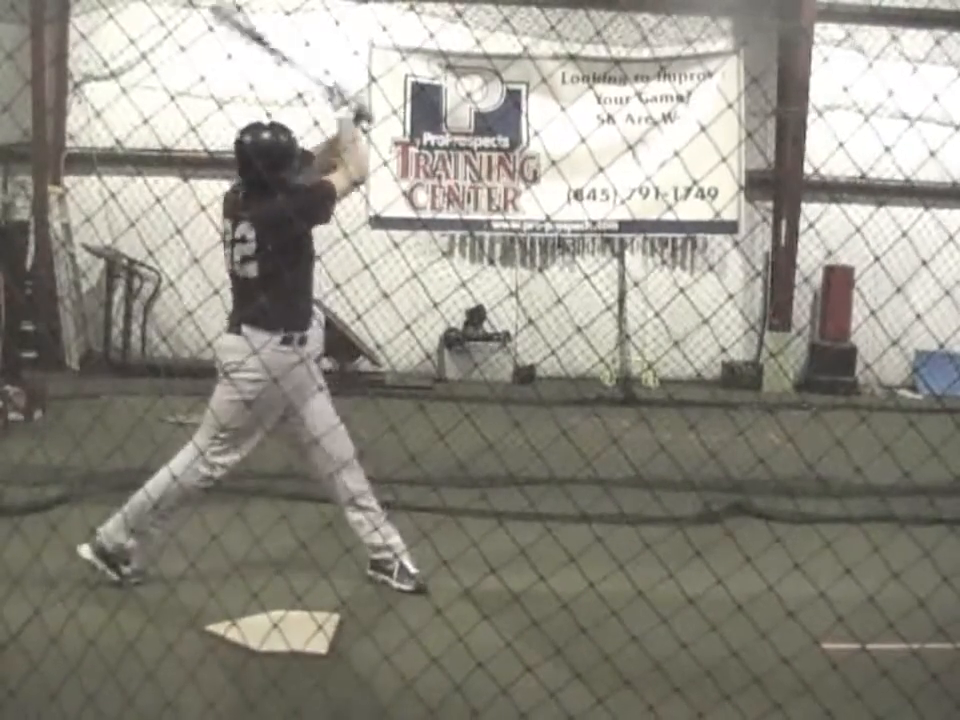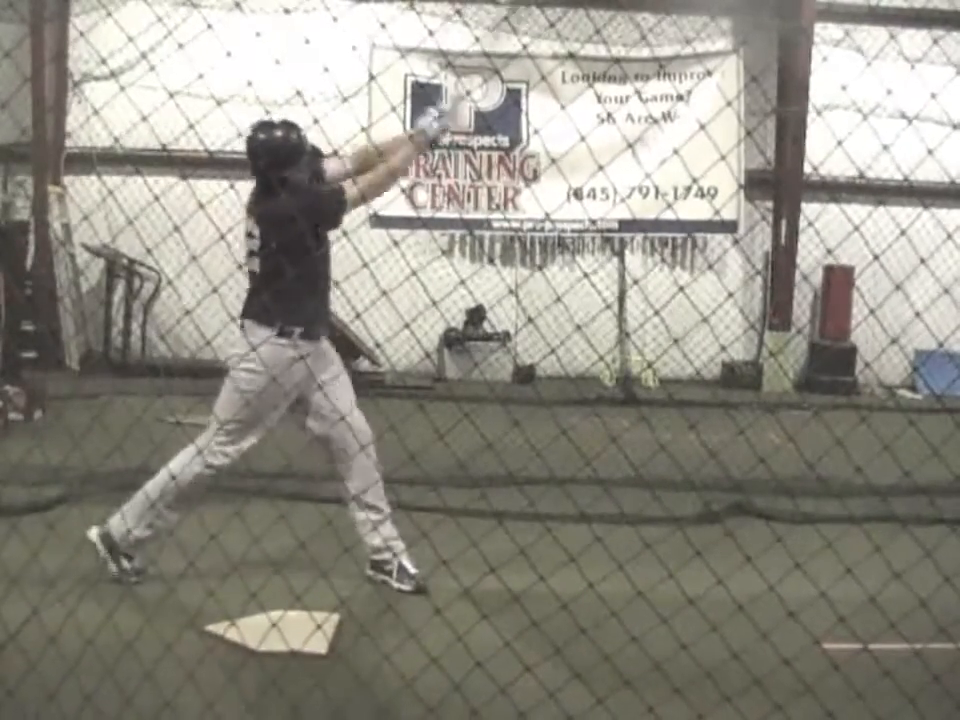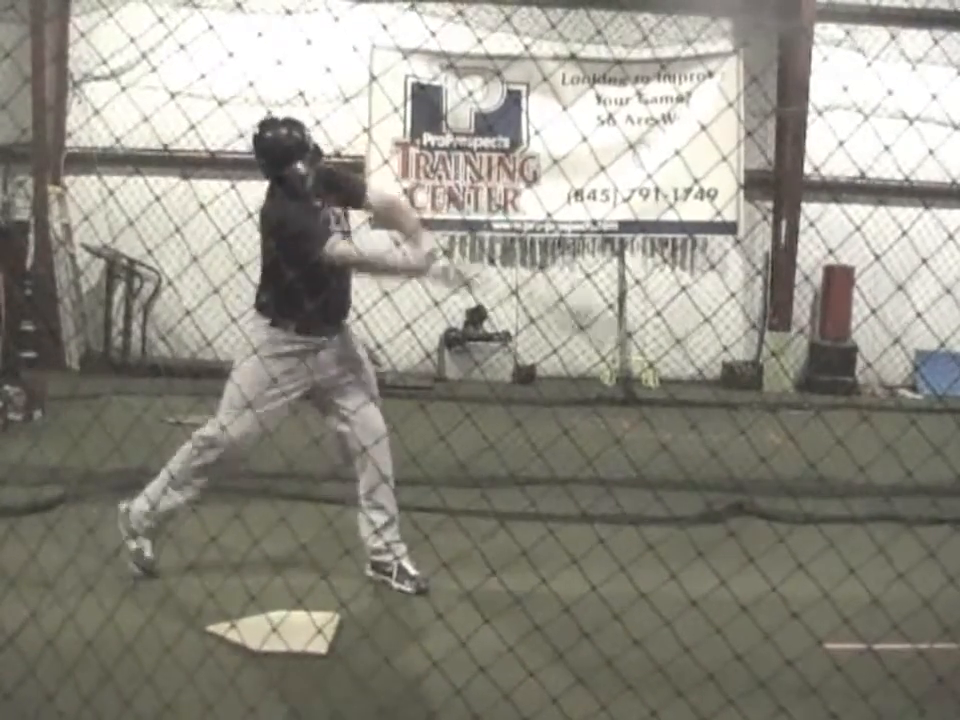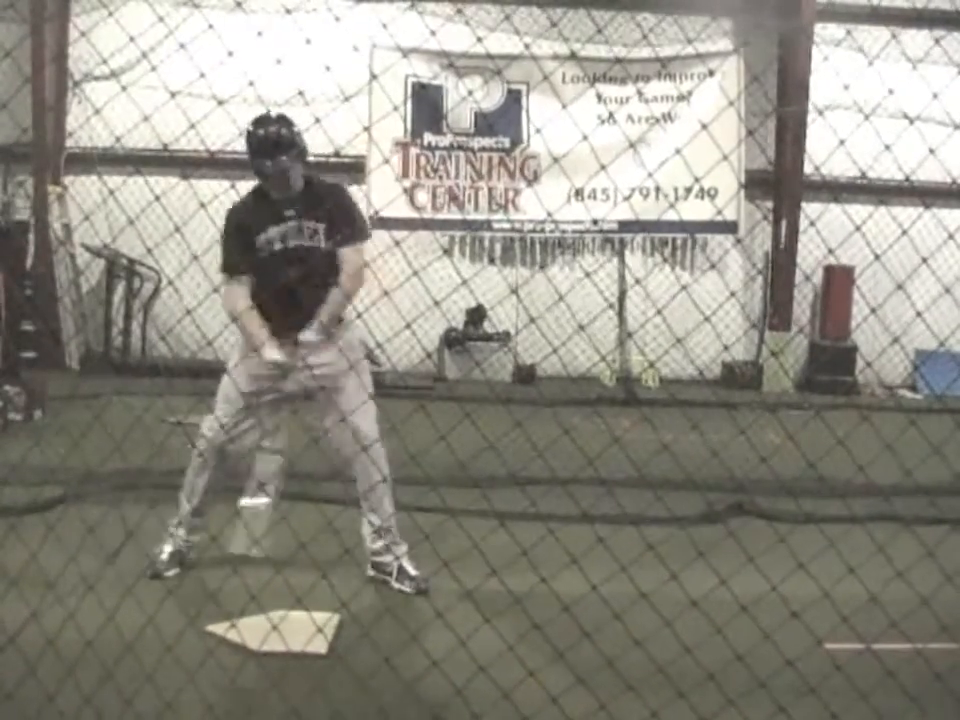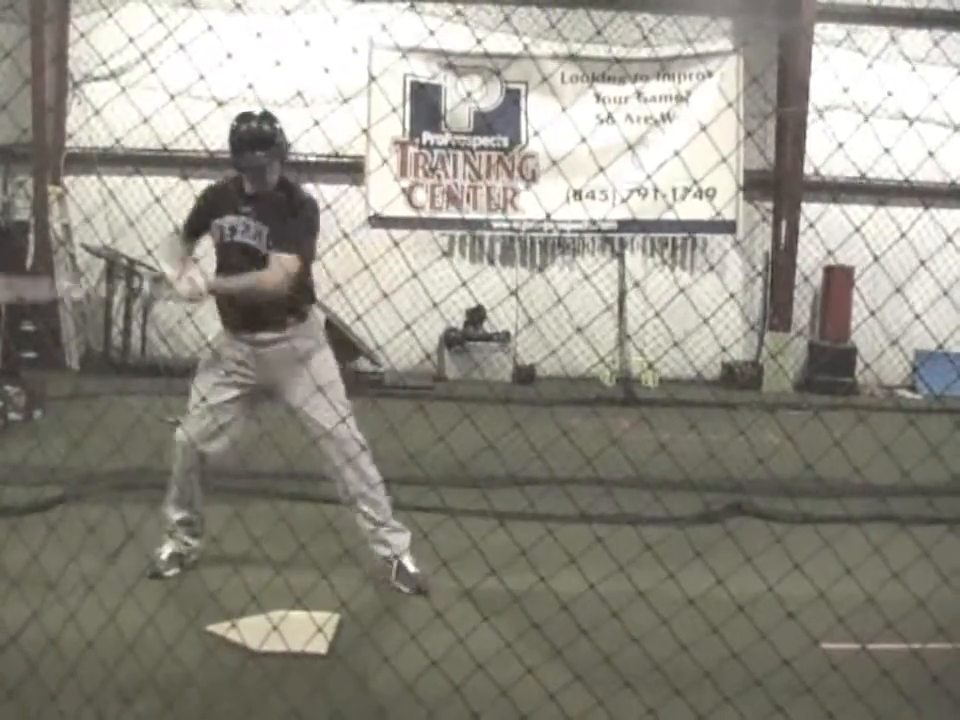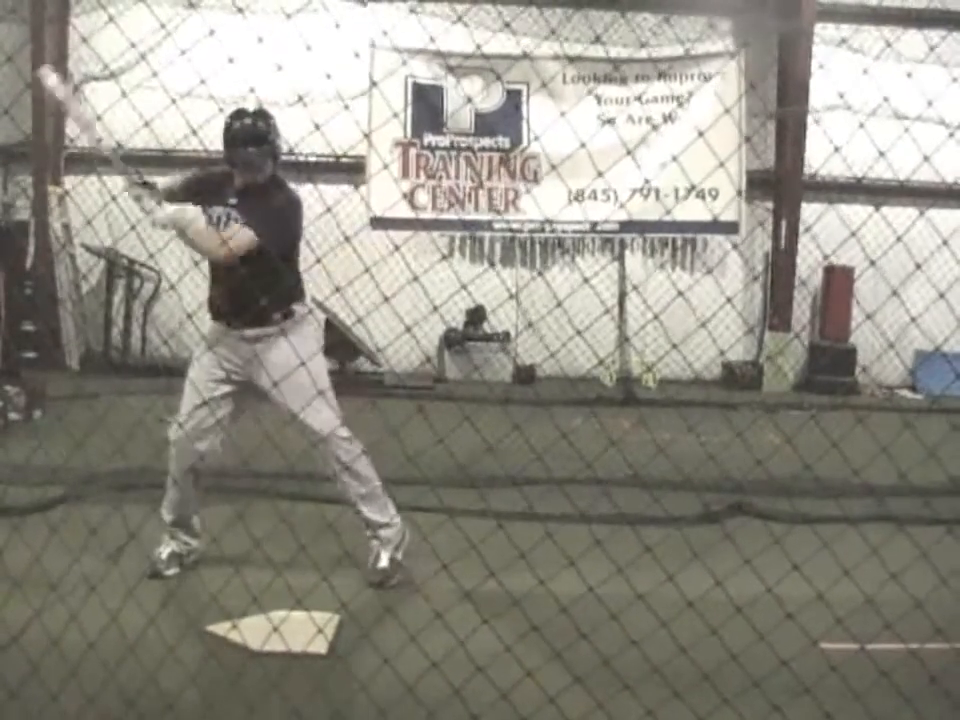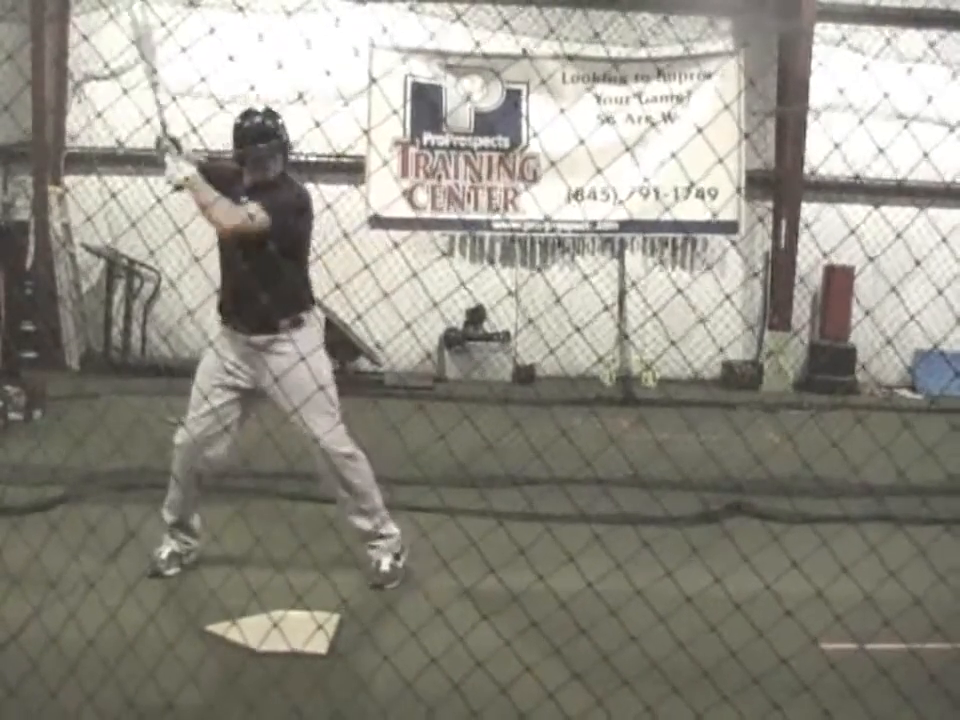
dt=0.2s
person 1, frame 1
left shoulder: (240, 197)
right shoulder: (286, 208)
left elbow: (313, 172)
right elbow: (354, 171)
left wrist: (338, 136)
right wrist: (349, 132)
left hip: (289, 351)
right hip: (261, 356)
left knee: (335, 449)
right knee: (207, 457)
left ankle: (385, 552)
right ankle: (112, 544)
person 1, frame 2
left shoulder: (290, 184)
right shoulder: (288, 206)
left elbow: (354, 163)
right elbow: (373, 183)
left wrist: (412, 134)
right wrist: (418, 140)
left hip: (310, 344)
right hip: (272, 349)
left knee: (355, 441)
right knee: (216, 449)
left ankle: (385, 553)
right ankle: (120, 534)
person 1, frame 3
left shoulder: (327, 180)
right shoulder: (283, 213)
left elbow: (390, 205)
right elbow: (349, 258)
left wrist: (420, 246)
right wrist: (421, 268)
left hip: (336, 339)
right hip: (282, 343)
left knee: (371, 439)
right knee: (220, 435)
left ankle: (386, 554)
right ankle: (142, 517)
person 1, frame 4
left shoulder: (333, 198)
right shoulder: (245, 216)
left elbow: (352, 273)
right elbow: (235, 293)
left wrist: (316, 332)
right wrist: (265, 345)
left hip: (328, 340)
right hip: (267, 343)
left knee: (366, 444)
right knee: (214, 438)
left ankle: (386, 554)
right ankle: (180, 535)
person 1, frame 5
left shoulder: (299, 206)
right shoulder: (216, 197)
left elbow: (277, 281)
right elbow: (183, 240)
left wrist: (210, 285)
right wrist: (178, 268)
left hip: (294, 338)
right hip: (234, 340)
left knee: (342, 437)
right knee: (191, 440)
left ankle: (393, 545)
right ankle: (183, 538)
person 1, frame 6
left shoulder: (282, 202)
right shoulder: (209, 185)
left elbow: (224, 252)
right elbow: (165, 202)
left wrist: (179, 217)
right wrist: (158, 199)
left hip: (283, 333)
right hip: (225, 335)
left knee: (331, 431)
right knee: (186, 438)
left ankle: (387, 532)
right ankle: (180, 539)
person 1, frame 7
left shoulder: (291, 197)
right shoulder: (229, 183)
left elbow: (230, 223)
right elbow: (185, 176)
left wrist: (192, 178)
right wrist: (183, 167)
left hip: (291, 340)
right hip: (234, 340)
left knee: (335, 444)
right knee: (192, 442)
left ankle: (386, 542)
right ankle: (180, 538)
